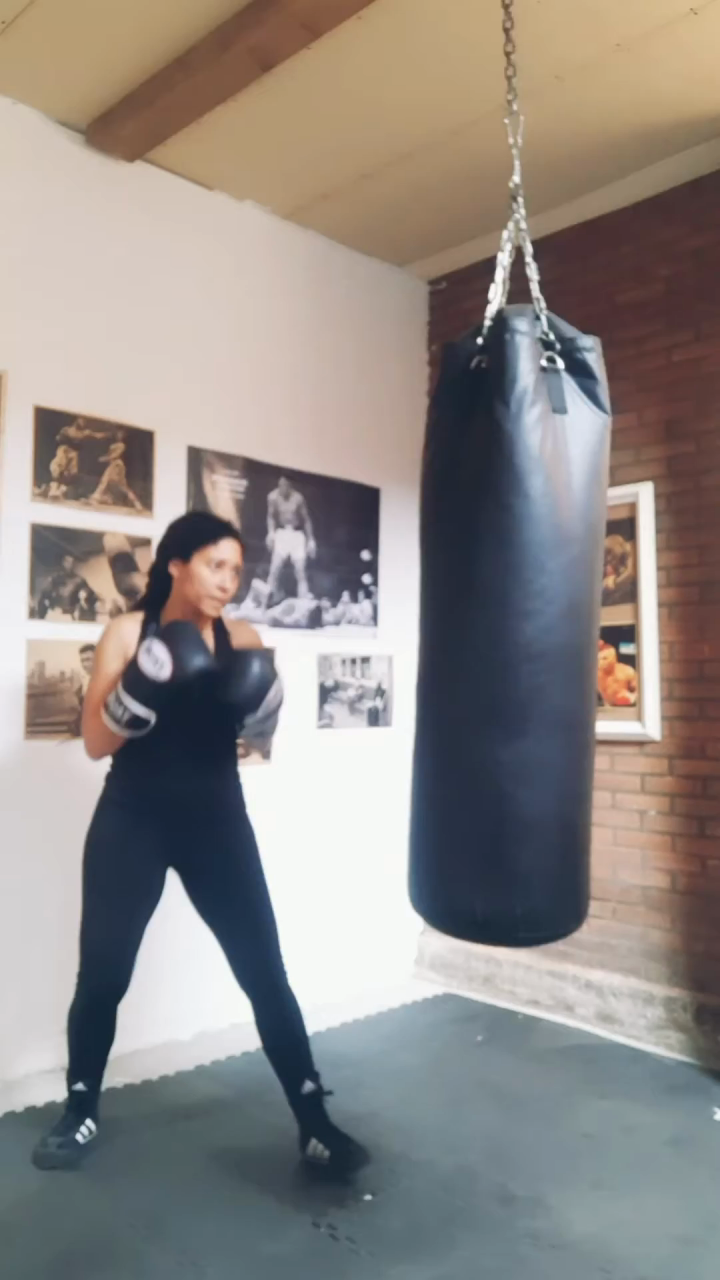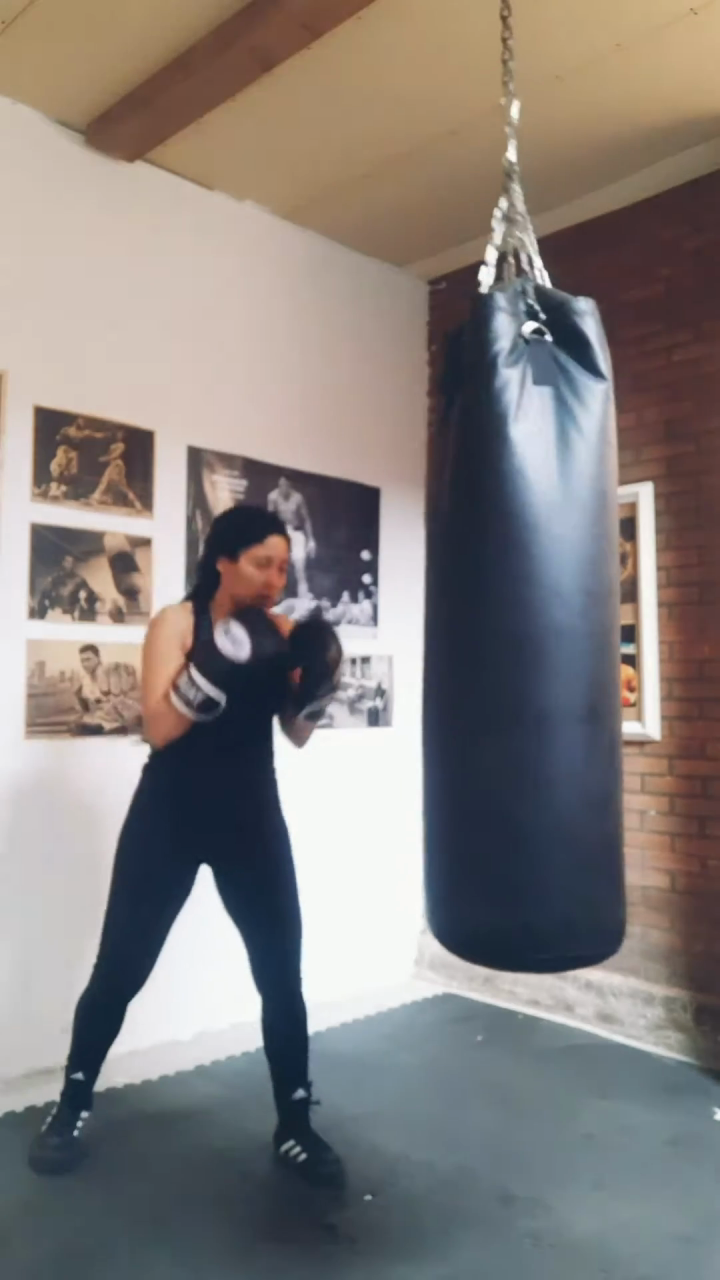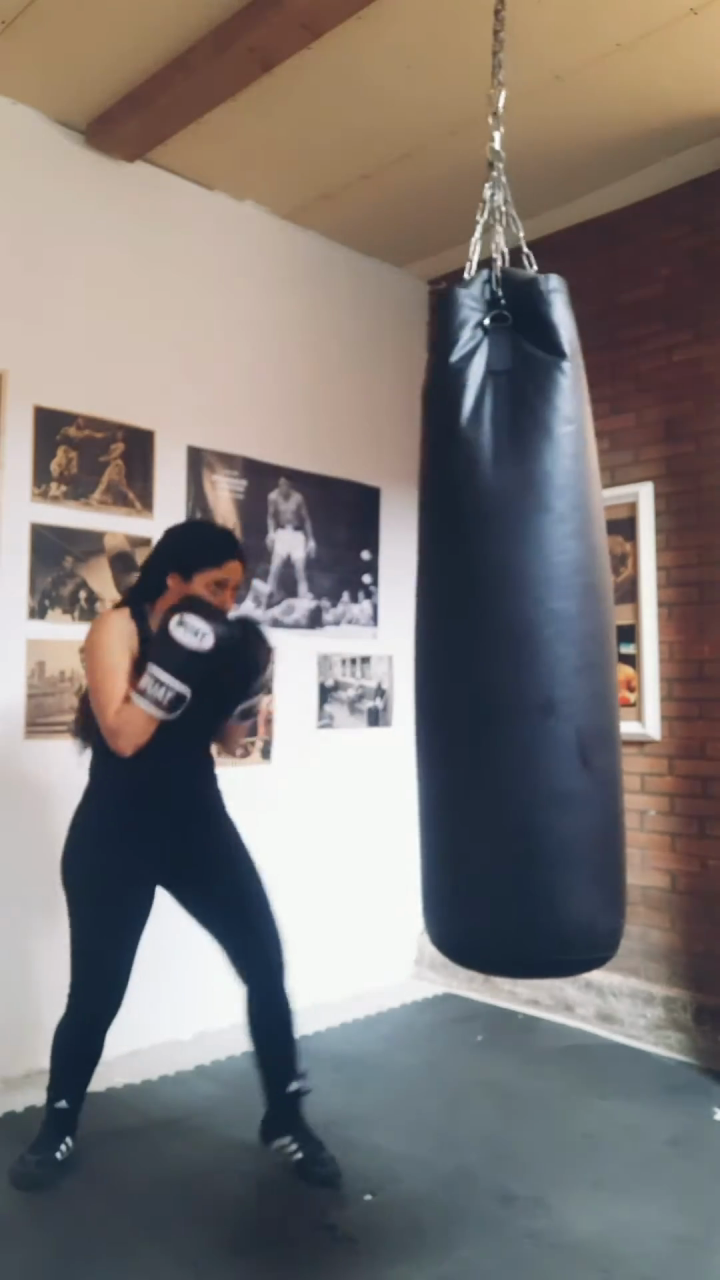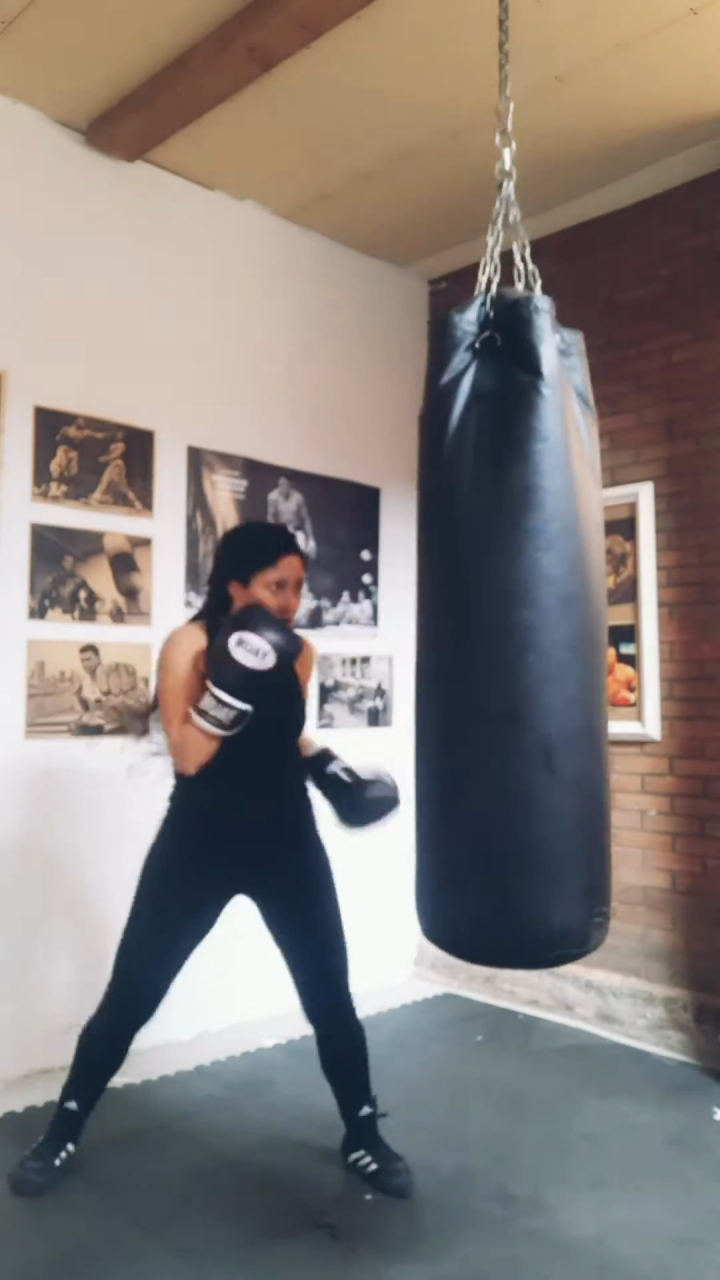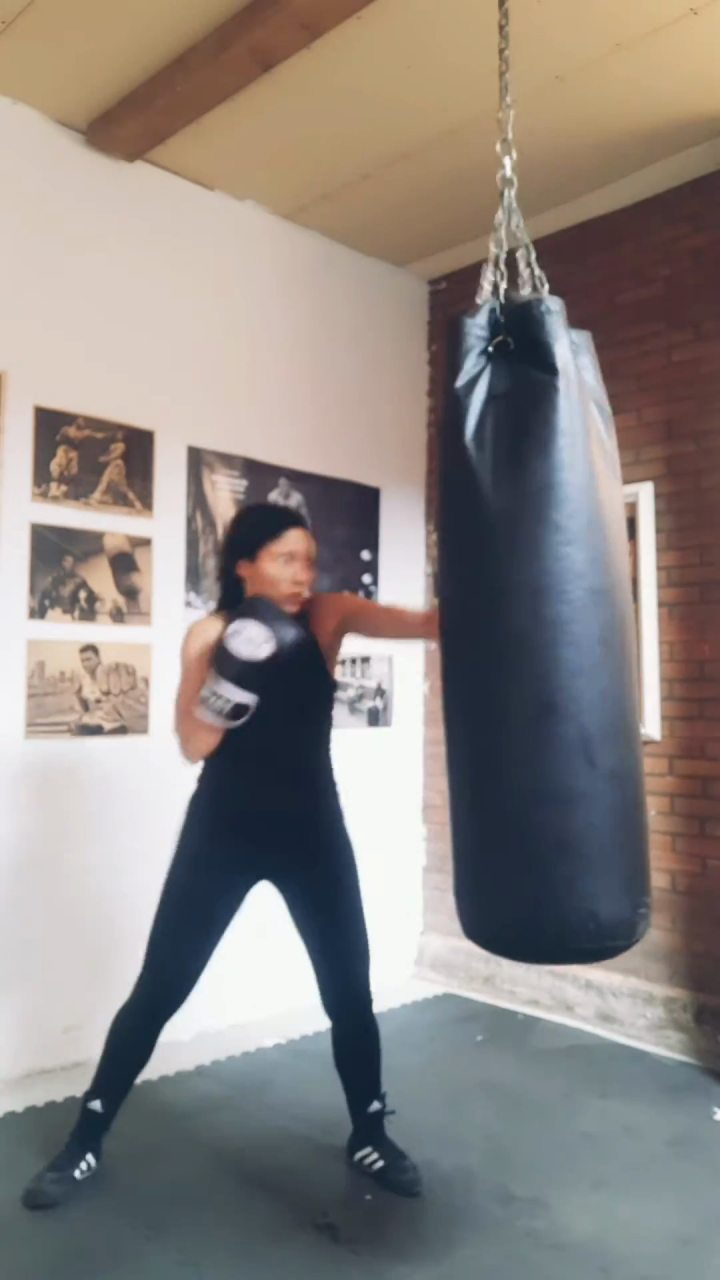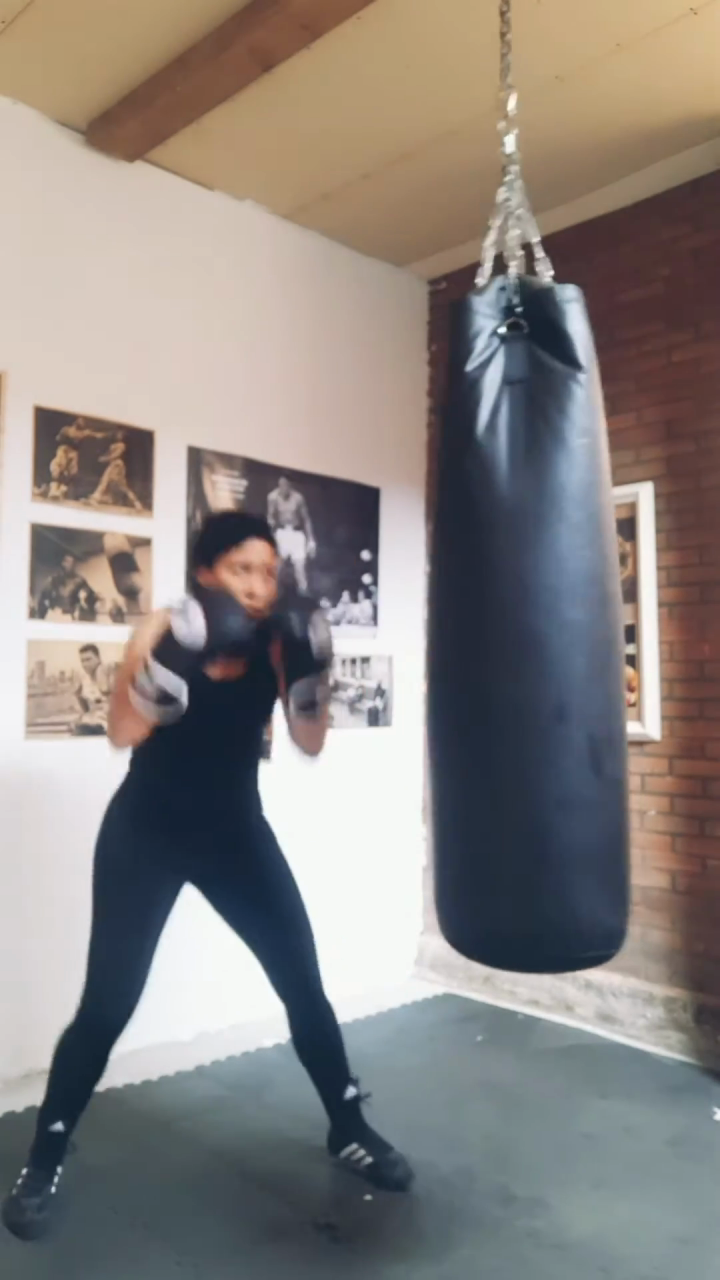
dt=0.5s
person 1, frame 1
left shoulder: (243, 641)
right shoulder: (129, 632)
left elbow: (259, 737)
right elbow: (96, 741)
left wrist: (258, 700)
right wrist: (151, 682)
left hip: (215, 820)
right hip: (132, 821)
left knee: (266, 974)
right knee: (102, 975)
left ankle: (314, 1123)
right ankle: (80, 1112)
person 1, frame 2
left shoulder: (280, 633)
right shoulder: (177, 623)
left elbow: (298, 735)
right elbow: (157, 730)
left wrist: (315, 681)
right wrist: (219, 666)
left hip: (252, 817)
right hip: (169, 817)
left knee: (282, 976)
right knee: (120, 969)
left ankle: (295, 1126)
right ankle: (73, 1107)
person 1, frame 3
left shoulder: (211, 634)
right shoulder: (117, 631)
left elbow: (226, 733)
right elbow: (122, 737)
left wrist: (245, 682)
right wrist: (179, 658)
left hip: (196, 823)
right hip: (112, 832)
left knee: (264, 965)
right knee: (97, 993)
left ankle: (286, 1119)
right ankle: (57, 1130)
person 1, frame 4
left shoulder: (292, 647)
right shoulder: (189, 644)
right elbow: (188, 757)
left wrist: (330, 771)
right wrist: (236, 676)
left hip: (286, 841)
right hip: (199, 842)
left knee: (330, 1000)
right knee: (130, 996)
left ankle: (362, 1135)
right ankle: (62, 1133)
person 1, frame 5
left shoulder: (323, 615)
right shoulder: (210, 635)
left elbow: (415, 624)
right elbow: (193, 744)
left hip: (312, 829)
right hip: (225, 832)
left knee: (350, 991)
right knee: (160, 990)
left ankle: (369, 1137)
right ankle: (85, 1141)
person 1, frame 6
left shoulder: (279, 640)
right shoulder: (163, 629)
left elbow: (311, 744)
right elbow: (123, 732)
left wrist: (310, 669)
right wrist: (175, 652)
left hip: (236, 832)
right hip: (144, 834)
left knee: (303, 984)
right knee: (107, 1004)
left ankle: (349, 1130)
